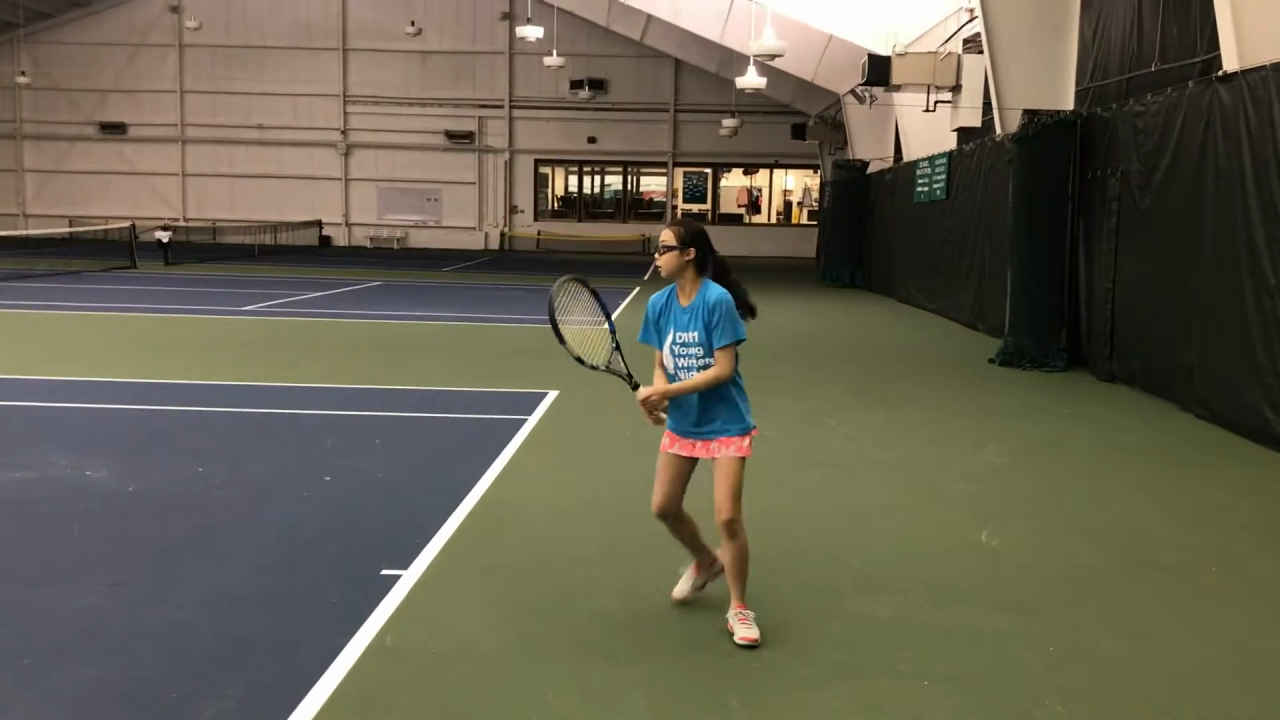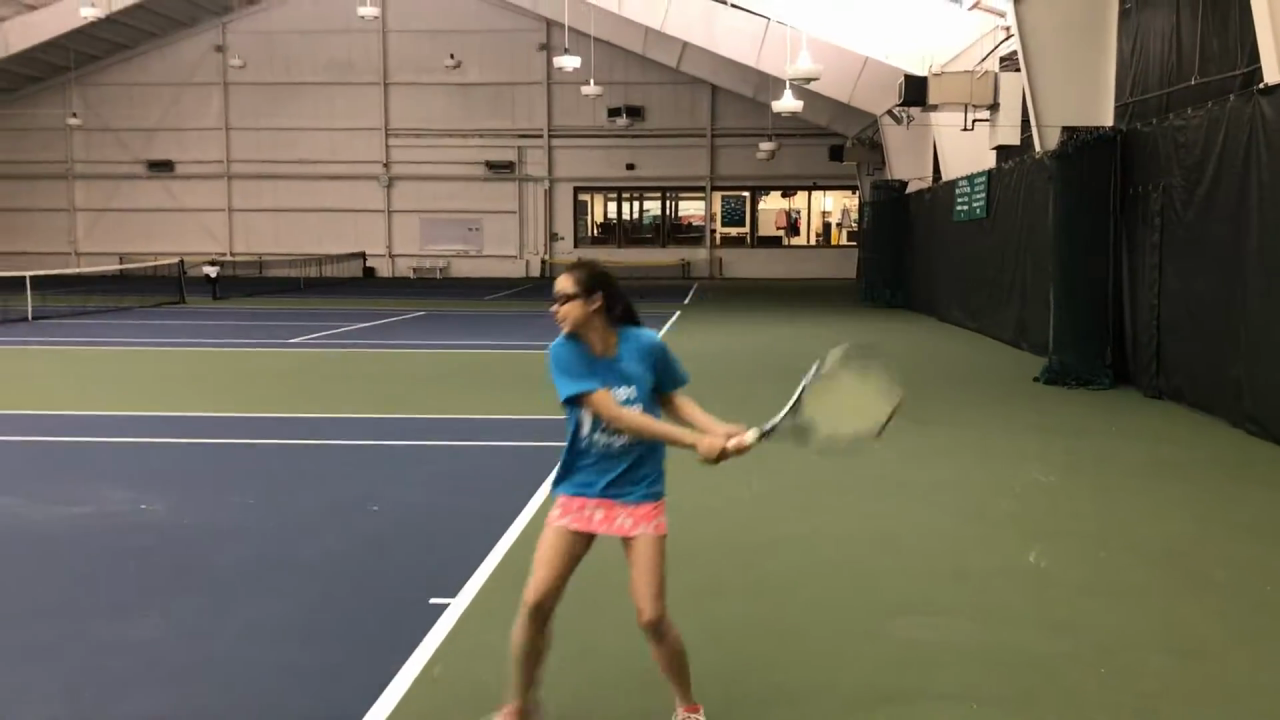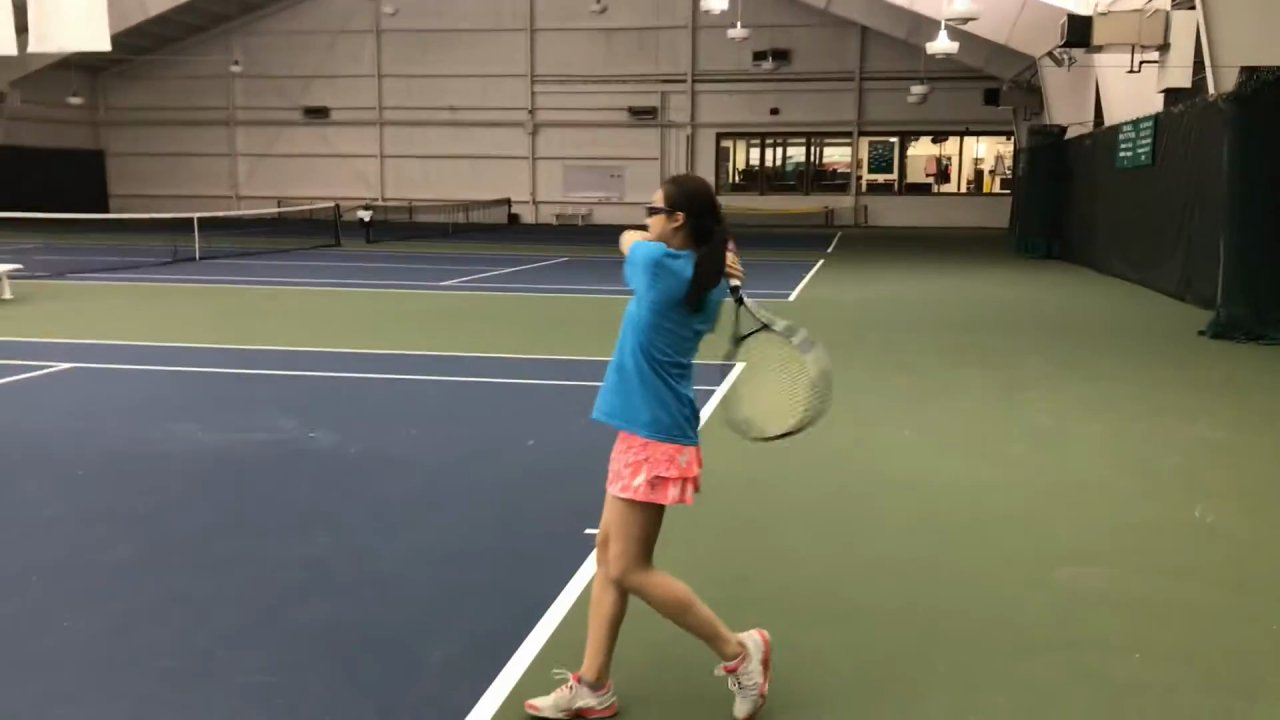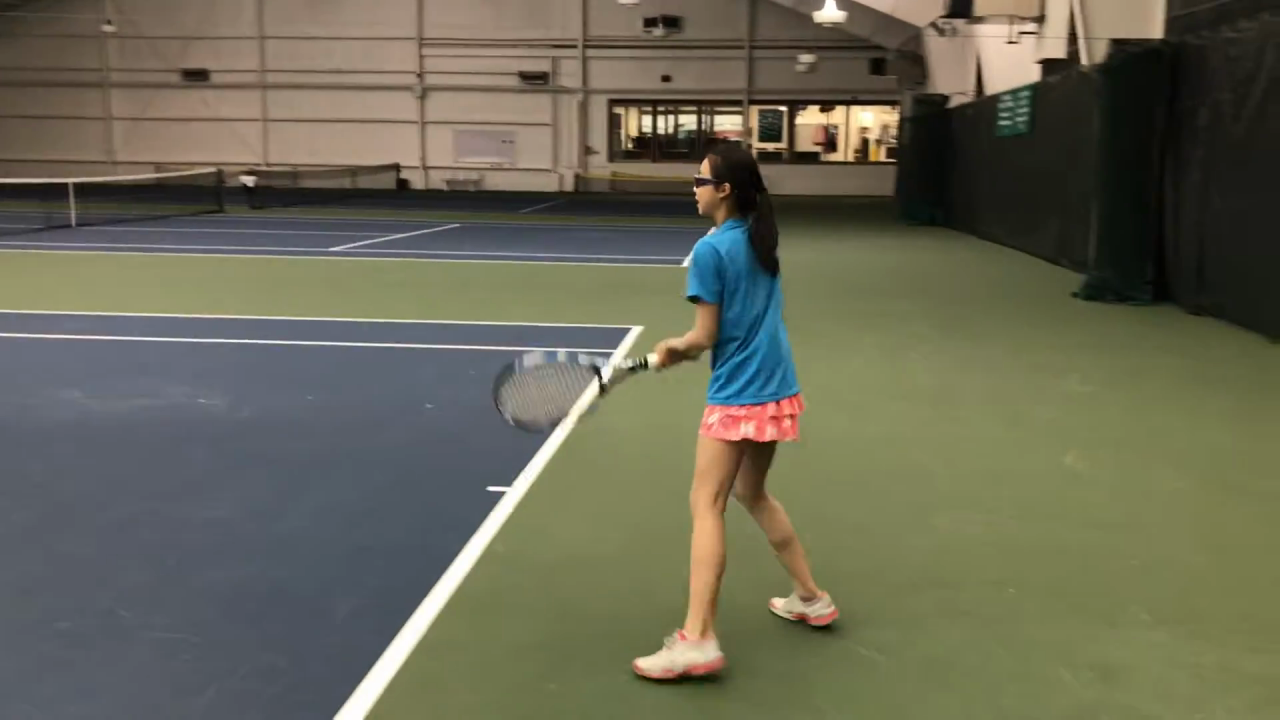
dt=0.7s
person 1, frame 1
left shoulder: (717, 300)
right shoulder: (658, 304)
left elbow: (724, 369)
right elbow: (661, 366)
left wrist: (668, 392)
right wrist: (654, 392)
left hip: (725, 424)
right hip: (680, 425)
left knee: (728, 519)
right knee: (663, 507)
left ankle: (739, 608)
right ankle: (706, 560)
person 1, frame 2
left shoulder: (646, 345)
right shoulder: (564, 353)
left elbow: (672, 399)
right elbow: (614, 416)
left wrist: (716, 428)
right wrist: (693, 440)
left hip: (637, 497)
right hip: (579, 493)
left knee: (651, 617)
right knee: (535, 603)
person 1, frame 3
left shoulder: (659, 264)
right shoulder: (708, 283)
left elbow: (628, 239)
right wrist: (713, 253)
left hip: (655, 436)
right hip: (652, 432)
left knee: (631, 569)
right knee: (610, 555)
left ankle: (738, 650)
person 1, frame 4
left shoulder: (710, 248)
right shoulder: (761, 244)
left elbow: (704, 336)
left wrist: (671, 349)
right wrist: (690, 343)
left hip: (738, 396)
right hip: (776, 391)
left knee: (705, 506)
right knee: (752, 491)
left ankle: (697, 639)
right ankle: (810, 597)
